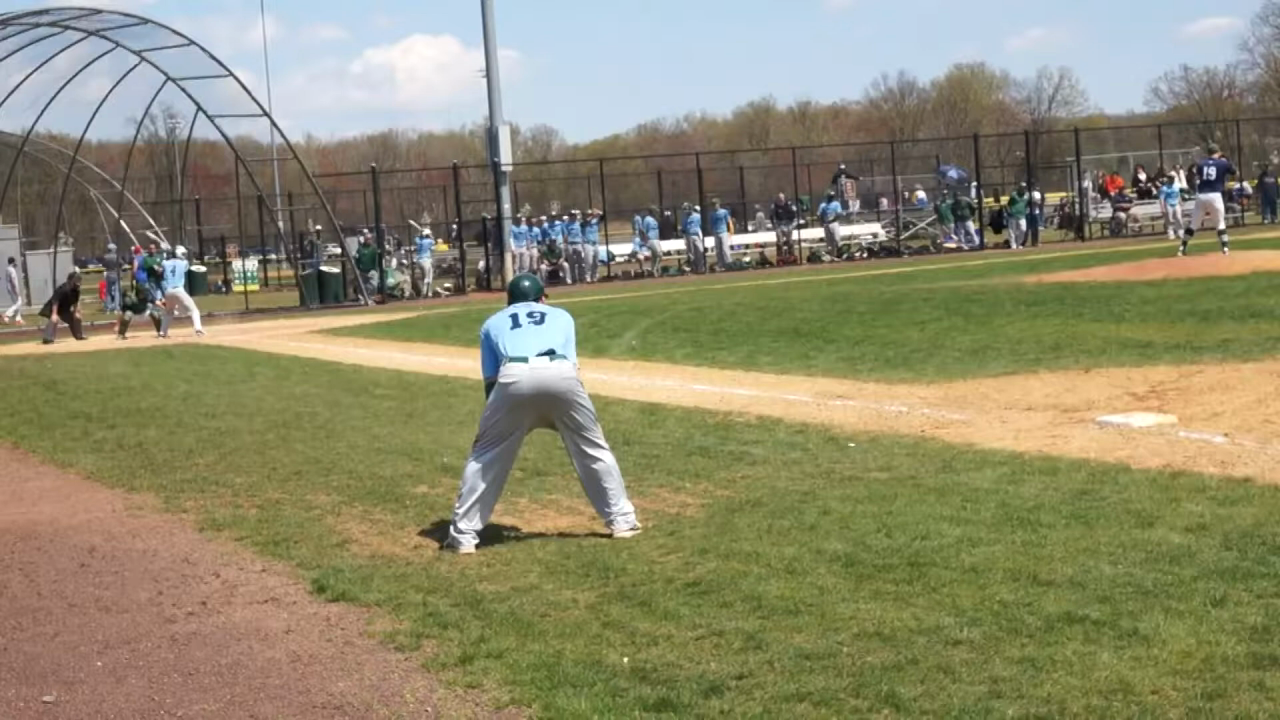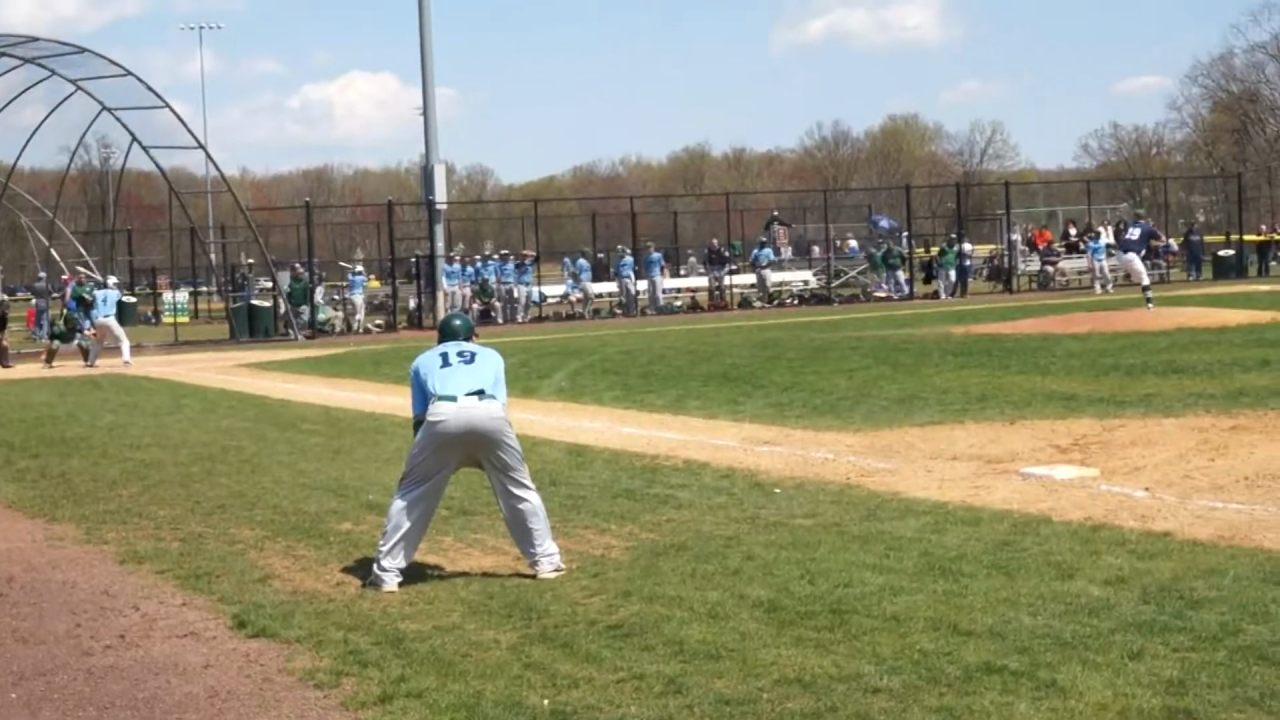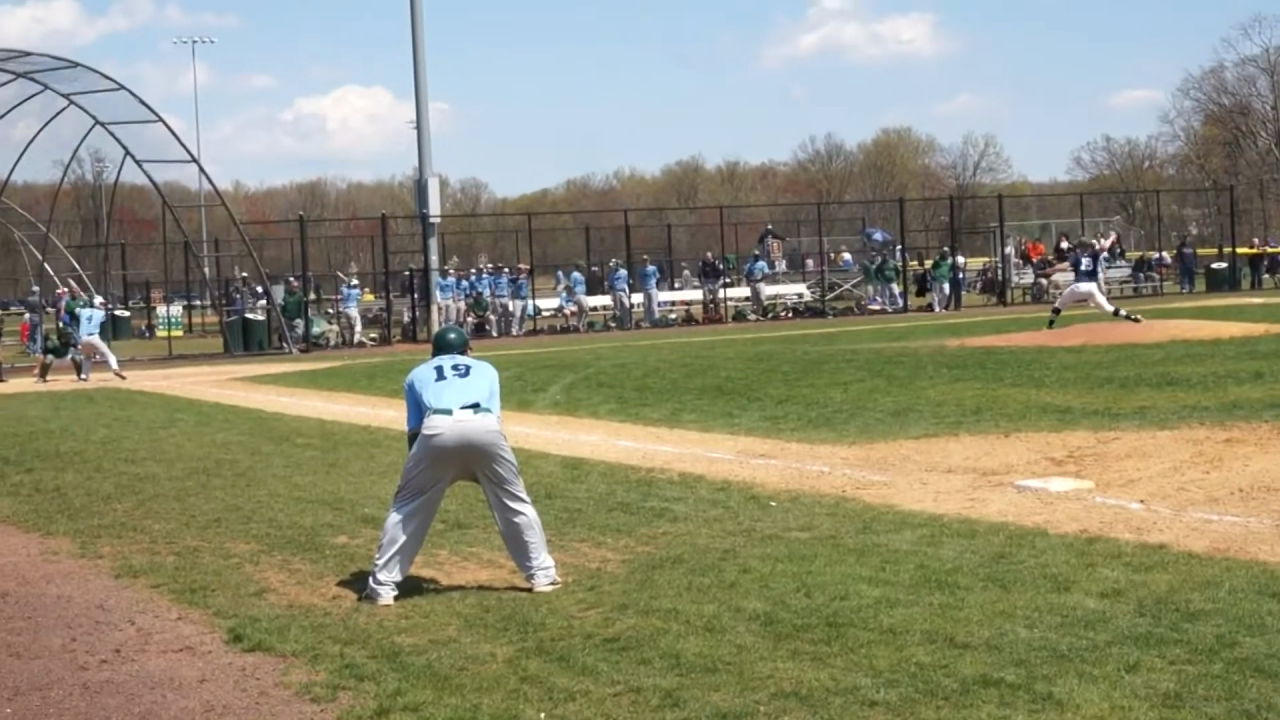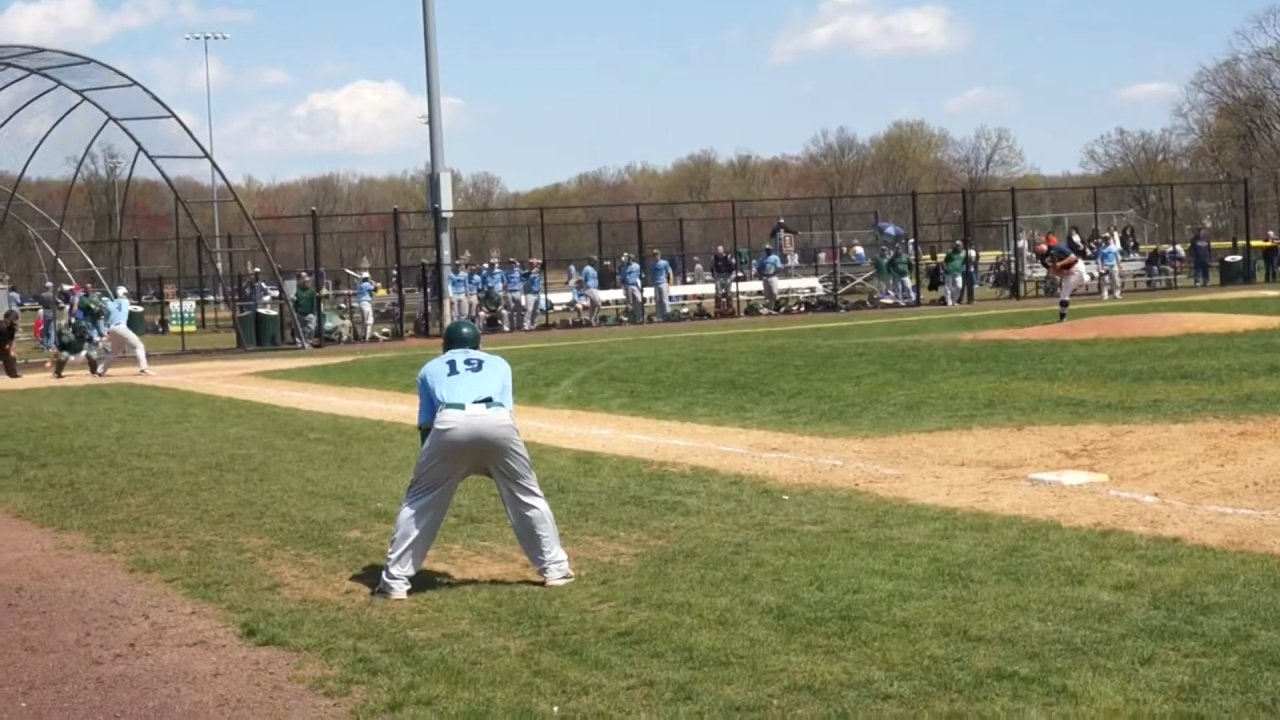
dt=0.5s
person 1, frame 1
left shoulder: (493, 322)
right shoulder: (561, 315)
left elbow: (491, 380)
left wrist: (502, 422)
right wrist: (558, 417)
left hip: (514, 378)
right hip: (560, 374)
left knee: (485, 457)
right knee: (593, 449)
left ankle: (463, 535)
right ankle: (621, 520)
person 1, frame 2
left shoulder: (423, 361)
right shoulder: (491, 355)
left elbow: (419, 418)
left wrist: (427, 460)
right wrist: (485, 458)
left hip: (443, 416)
right hip: (489, 414)
left knee: (412, 495)
right knee: (520, 490)
left ankle: (386, 573)
right ankle: (546, 562)
person 1, frame 3
left shoulder: (417, 374)
right shoulder: (485, 369)
left elbow: (414, 431)
left wrist: (423, 474)
right wrist: (481, 472)
left hip: (437, 429)
right hip: (484, 428)
left knee: (407, 508)
right knee: (515, 503)
left ankle: (382, 587)
right ankle: (542, 575)
person 1, frame 4
left shoulder: (430, 368)
right shoulder: (498, 363)
left elbow: (426, 425)
left wrist: (435, 467)
right wrist: (494, 465)
left hip: (450, 424)
right hip: (497, 421)
left knee: (420, 502)
right knee: (527, 497)
left ankle: (395, 581)
right ankle: (555, 568)
